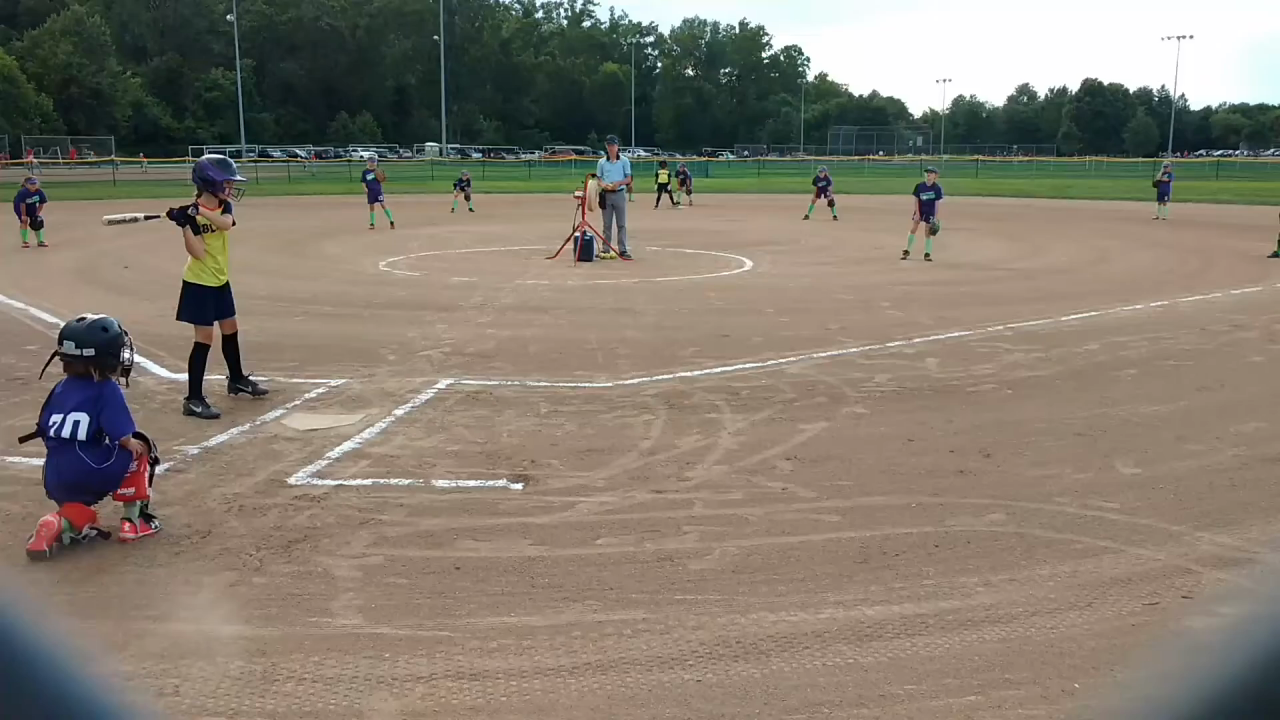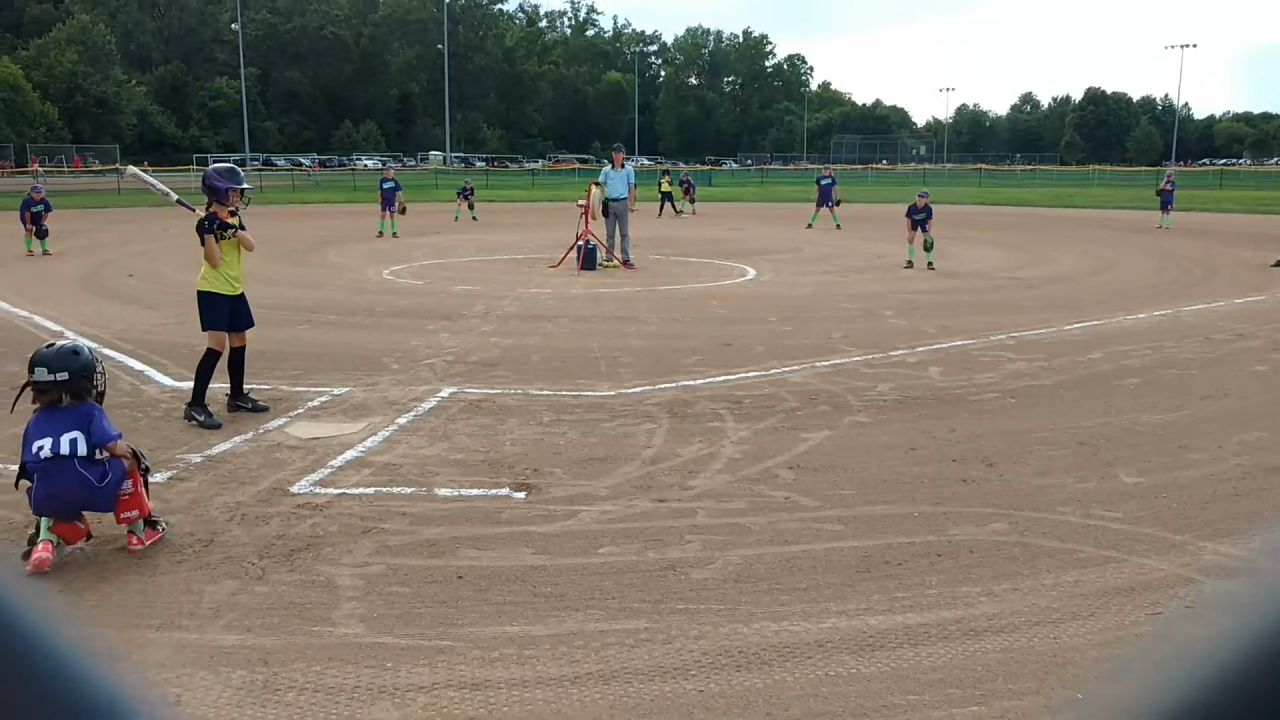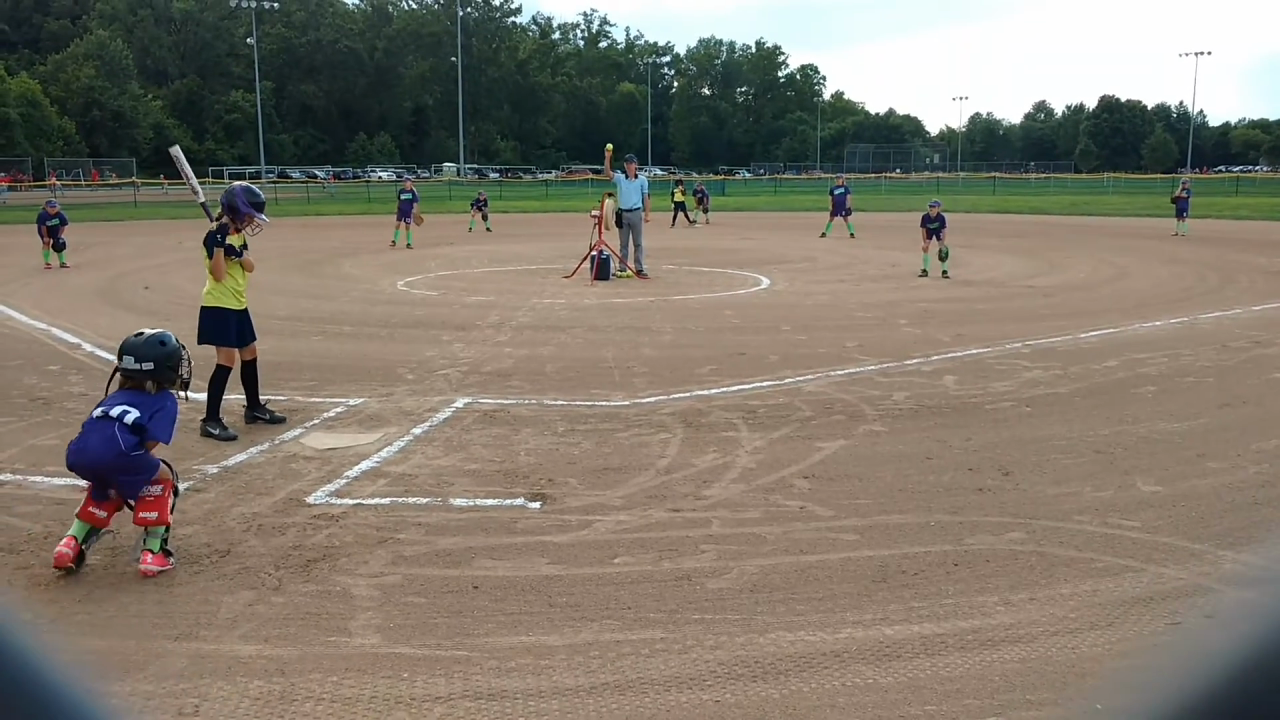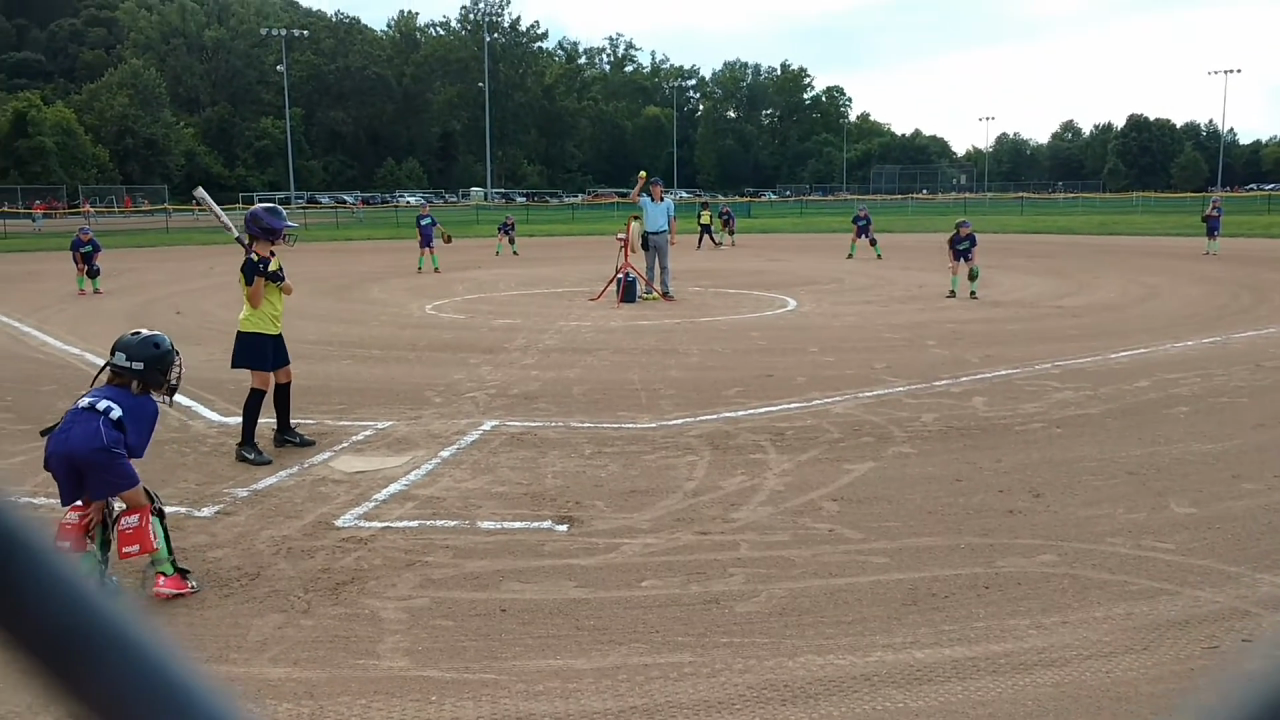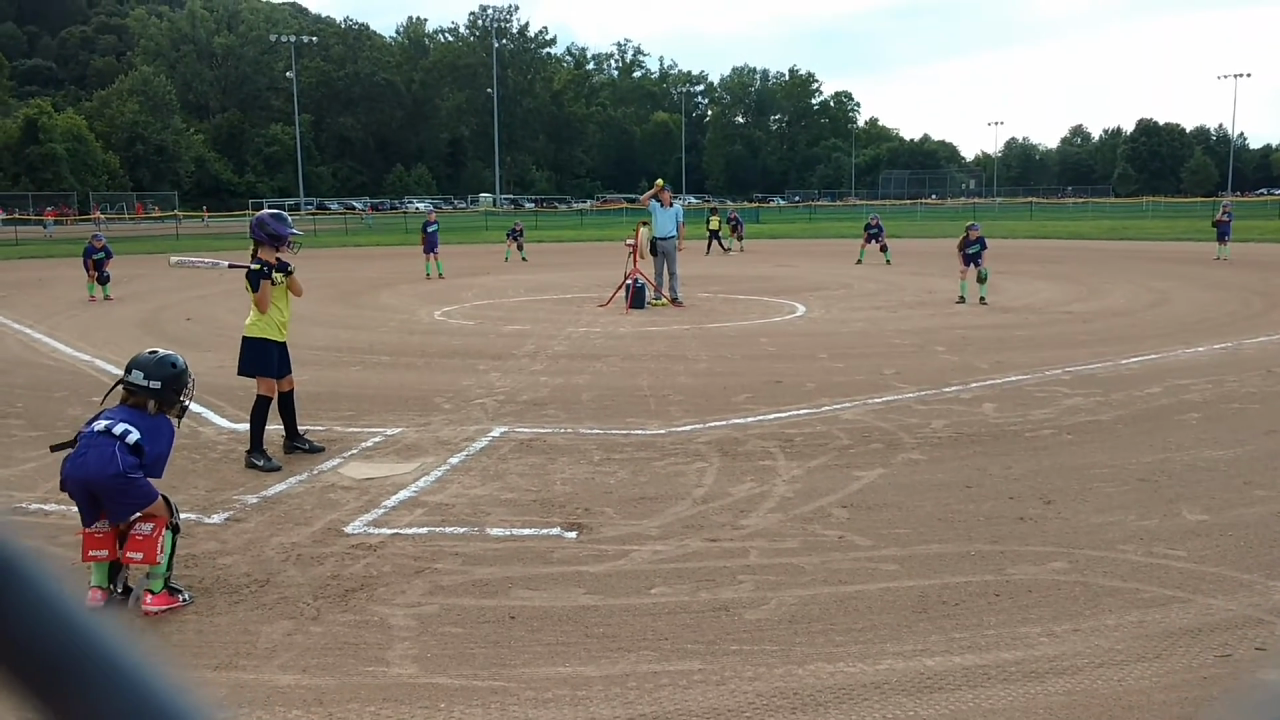
dt=0.7s
person 1, frame 1
left shoulder: (223, 206)
right shoulder: (191, 214)
left elbow: (227, 224)
right elbow: (197, 253)
left wrist: (199, 211)
right wrist: (184, 224)
left hip: (220, 280)
right hip: (199, 282)
left knee: (230, 329)
right knee: (204, 338)
left ankle: (237, 379)
right ankle: (193, 399)
person 1, frame 2
left shoulder: (234, 216)
right shoulder: (206, 223)
left elbow: (250, 246)
right elbow: (215, 261)
left wrist: (232, 229)
right wrist: (210, 232)
left hip: (235, 289)
right hip: (213, 290)
left knee: (239, 342)
right knee: (217, 346)
left ankle: (237, 396)
right ankle: (196, 405)
person 1, frame 3
left shoulder: (239, 234)
right shoulder: (214, 236)
left elbow: (251, 267)
right elbow: (218, 275)
left wrist: (238, 254)
right wrist: (219, 244)
left hip: (238, 304)
right hip: (219, 305)
left knee: (249, 354)
right knee: (226, 361)
left ankle: (254, 407)
right ankle: (211, 420)
person 1, frame 4
left shoulder: (272, 257)
right shoulder: (251, 263)
left elbow: (289, 291)
right elbow: (255, 302)
left wrist: (279, 279)
right wrist: (260, 273)
left hip: (272, 330)
right hip: (255, 330)
left knee: (284, 376)
right knee: (261, 384)
left ankle: (284, 431)
right ankle: (246, 445)
person 1, frame 5
left shoulder: (277, 263)
right shoulder: (257, 268)
left elbow: (298, 291)
right elbow: (262, 307)
left wrist: (288, 272)
right wrist: (265, 277)
left hip: (277, 336)
right hip: (261, 336)
left knee: (286, 385)
right knee: (267, 391)
left ankle: (293, 438)
right ankle: (255, 452)
person 2, frame 1
left shoulder: (61, 388)
right shoulder: (108, 391)
left elbow: (43, 432)
right elbow: (124, 439)
right wrist: (134, 446)
left hip: (56, 477)
right hip: (91, 472)
left knee: (80, 516)
right knee: (140, 448)
left ankle: (58, 523)
right ankle: (133, 521)
person 2, frame 2
left shoulder: (35, 422)
right shoulder: (90, 411)
left elbow: (29, 469)
right elbow: (112, 446)
right wrist: (123, 450)
left hip: (44, 500)
right hip: (87, 491)
right knee: (129, 461)
left ankle: (44, 544)
right ankle: (140, 532)
person 2, frame 3
left shoulder: (116, 395)
right shoulder: (165, 399)
right elbow: (150, 441)
right wrist: (133, 467)
left hip: (78, 453)
right hip: (115, 450)
left knee: (106, 489)
right knee: (162, 478)
left ankle: (72, 543)
right ankle: (153, 552)
person 2, frame 4
left shoulder: (99, 392)
right shoulder: (146, 405)
right elbow: (126, 455)
right wrist: (101, 499)
left hip: (58, 445)
right hip: (97, 446)
left knee: (89, 503)
right knee: (141, 504)
left ankle: (91, 574)
right ankle: (167, 575)
person 2, frame 5
left shoulder: (110, 413)
right shoulder: (163, 425)
right elbow: (148, 474)
right wrist: (126, 511)
left hip: (73, 470)
right hip: (113, 471)
left knee: (105, 519)
right knee: (163, 515)
left ankle: (99, 587)
right ankle: (157, 592)
